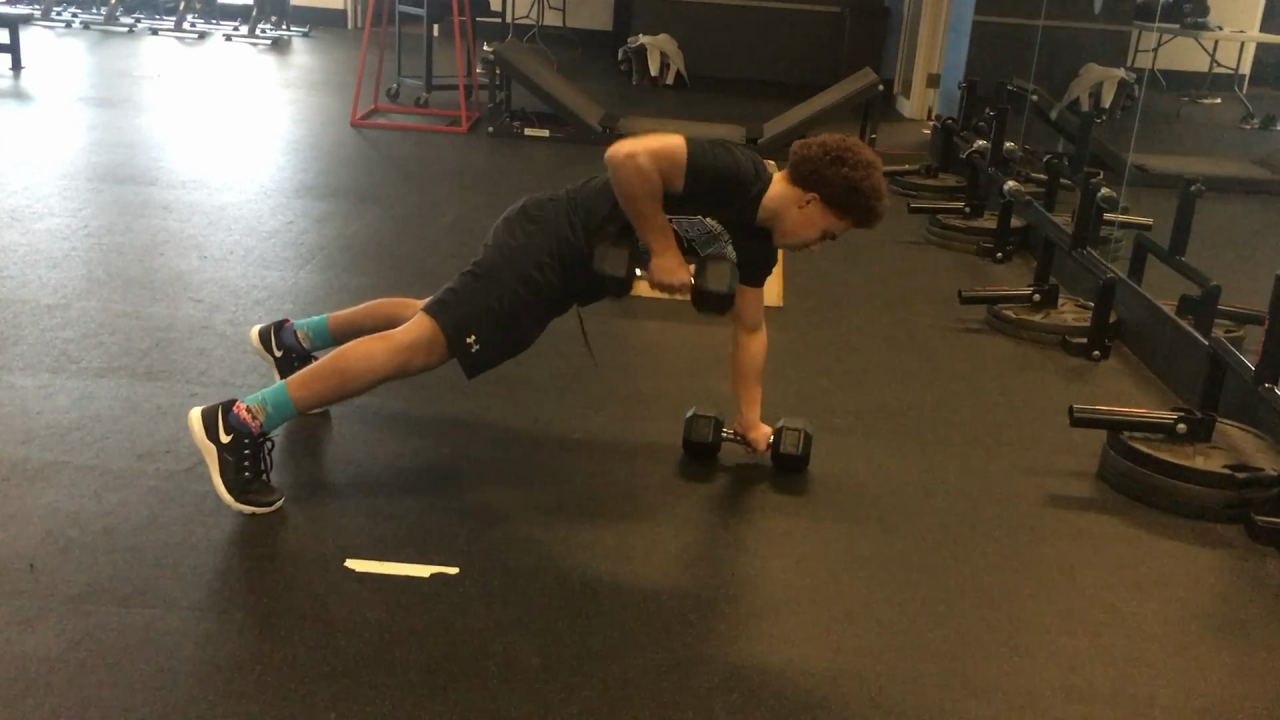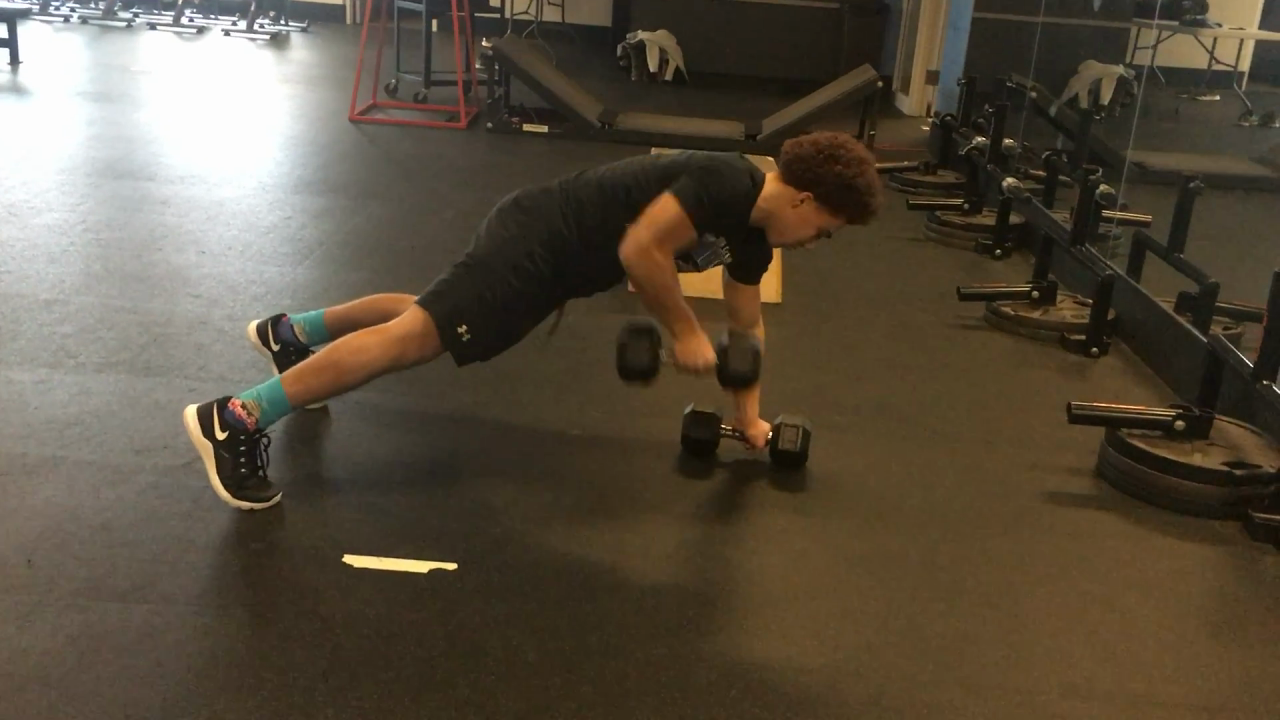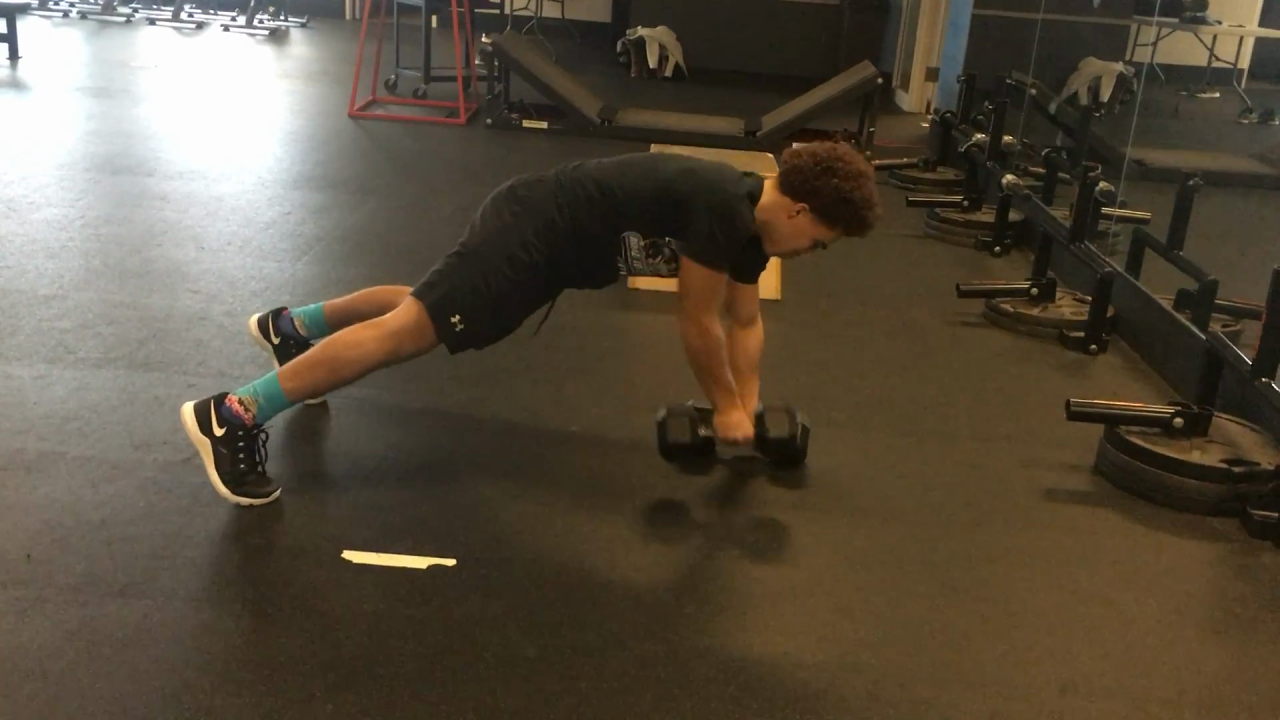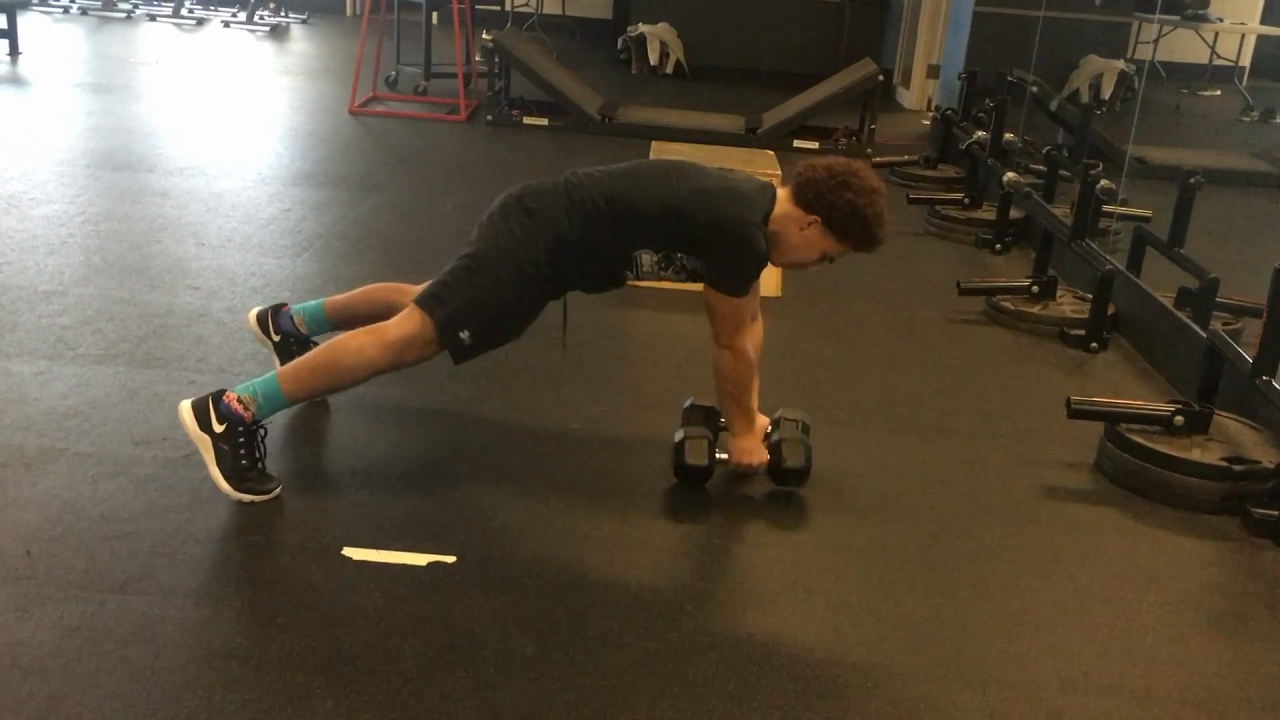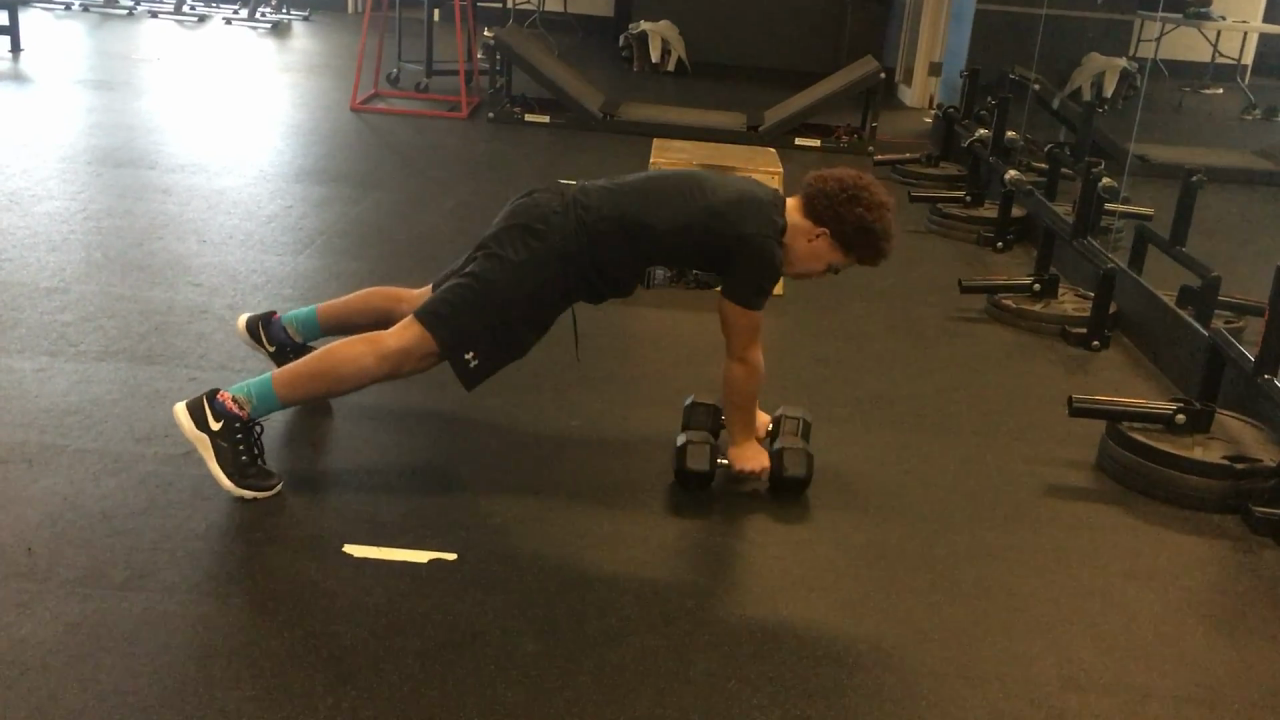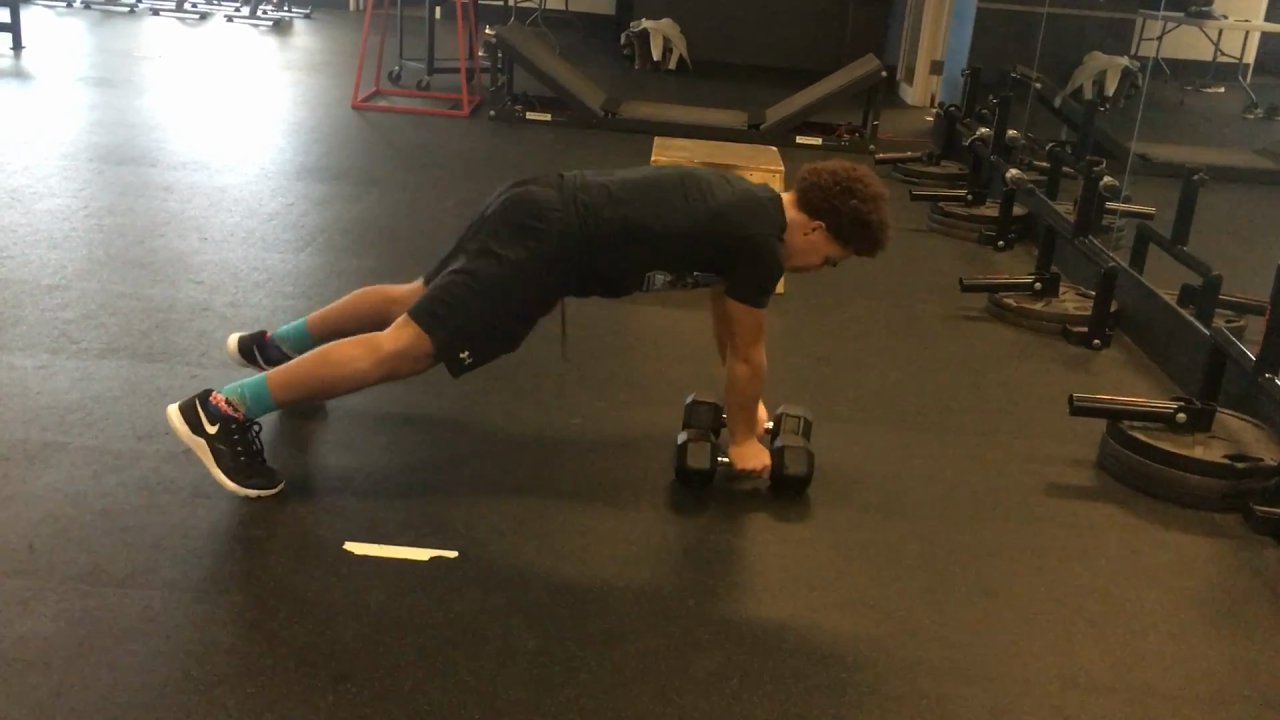
dt=0.2s
person 1, frame 1
left shoulder: (758, 234)
right shoulder: (733, 173)
left elbow: (749, 326)
right elbow: (626, 156)
left wrist: (749, 420)
right wrist: (662, 247)
left hip: (570, 269)
right hip: (548, 245)
left knee: (430, 314)
right knee: (421, 343)
left ankle: (291, 338)
right ankle: (239, 424)
person 1, frame 2
left shoulder: (752, 231)
right shoulder: (724, 184)
left elbow: (747, 323)
right elbow: (637, 252)
left wrist: (747, 416)
right wrist: (685, 333)
left hip: (562, 264)
right hip: (540, 236)
left knee: (424, 308)
right knee: (415, 335)
left ankle: (291, 332)
right ankle: (234, 419)
person 1, frame 3
left shoulder: (750, 228)
right shoulder: (723, 206)
left elbow: (745, 321)
right elbow: (695, 323)
left wrist: (747, 408)
right wrist: (727, 407)
left hip: (552, 243)
right hip: (535, 226)
left knee: (423, 301)
right knee: (411, 327)
left ankle: (291, 326)
right ankle: (231, 415)
person 1, frame 4
left shoulder: (758, 214)
right shoulder: (741, 227)
left elbow: (749, 321)
right elbow: (730, 345)
left wrist: (752, 412)
right wrist: (743, 432)
left hip: (549, 227)
right hip: (542, 235)
left knee: (427, 301)
right knee: (411, 335)
left ankle: (289, 322)
right ankle: (230, 413)
person 1, frame 5
left shoulder: (761, 210)
right shoulder: (758, 242)
left elbow: (743, 343)
right elbow: (742, 355)
left wrist: (749, 412)
right wrist: (742, 438)
left hip: (550, 216)
right hip: (550, 252)
left knee: (427, 304)
right knee: (411, 344)
left ankle: (280, 327)
right ankle: (227, 411)
person 1, frame 6
left shoulder: (750, 206)
right shoulder: (760, 241)
left elbow: (722, 312)
right elbow: (747, 353)
left wrist: (745, 403)
right wrist: (743, 436)
left hip: (541, 202)
right hip: (547, 247)
left knee: (416, 299)
right knee: (406, 347)
left ankle: (272, 345)
right ankle: (222, 412)
